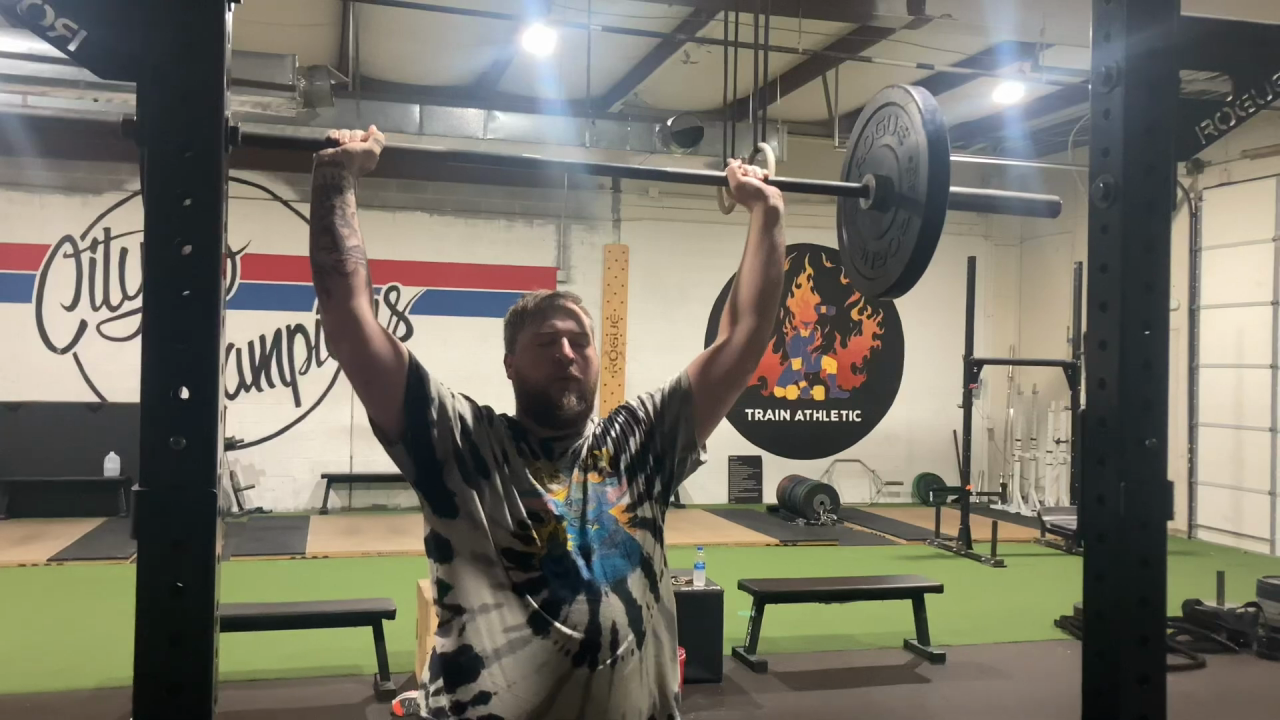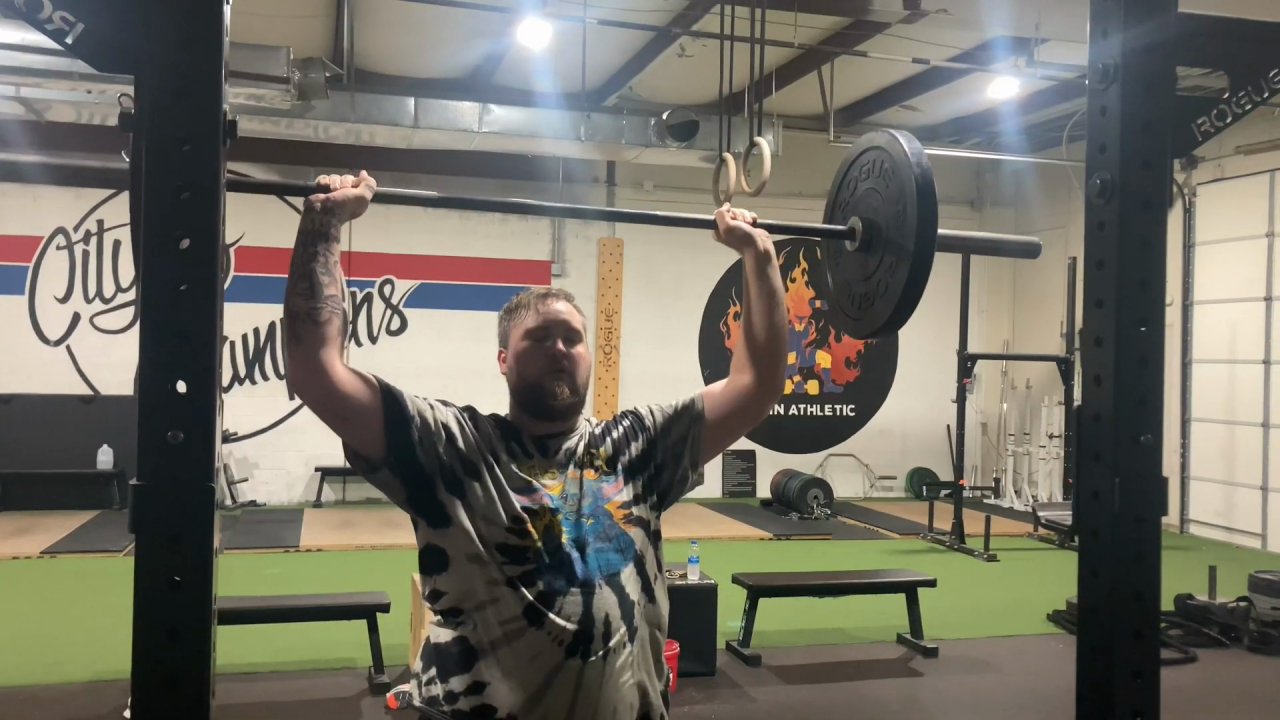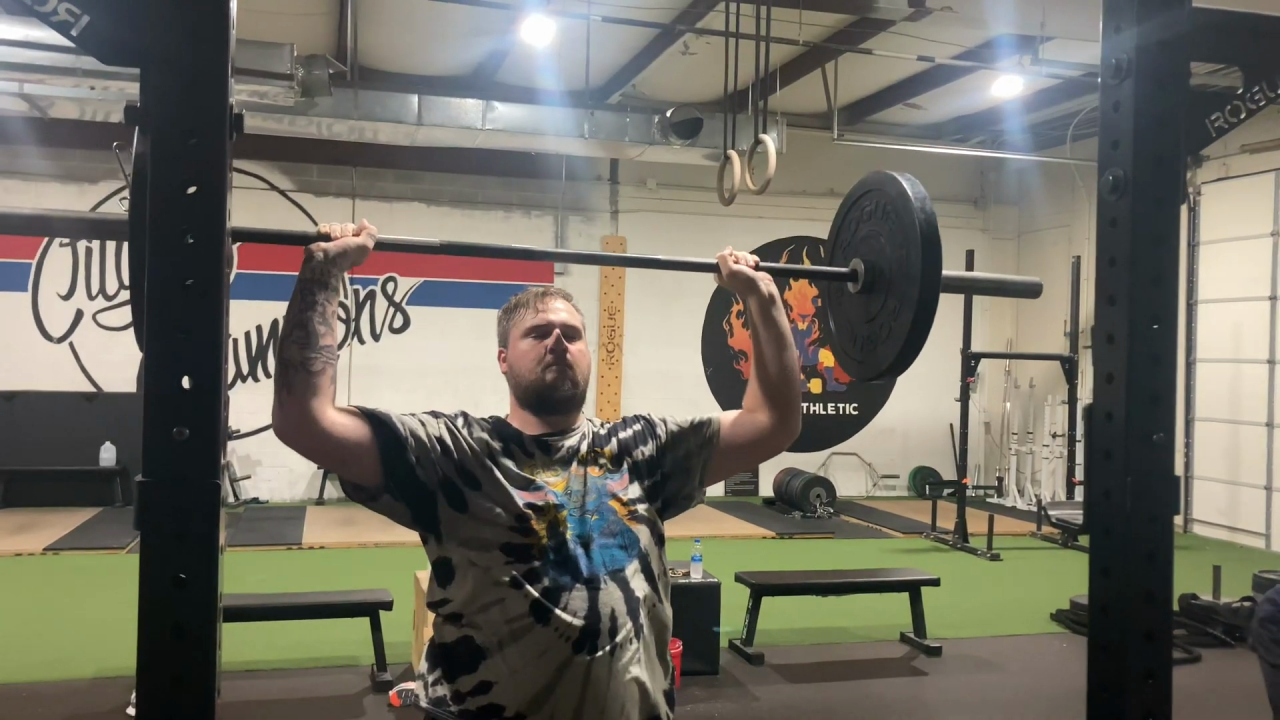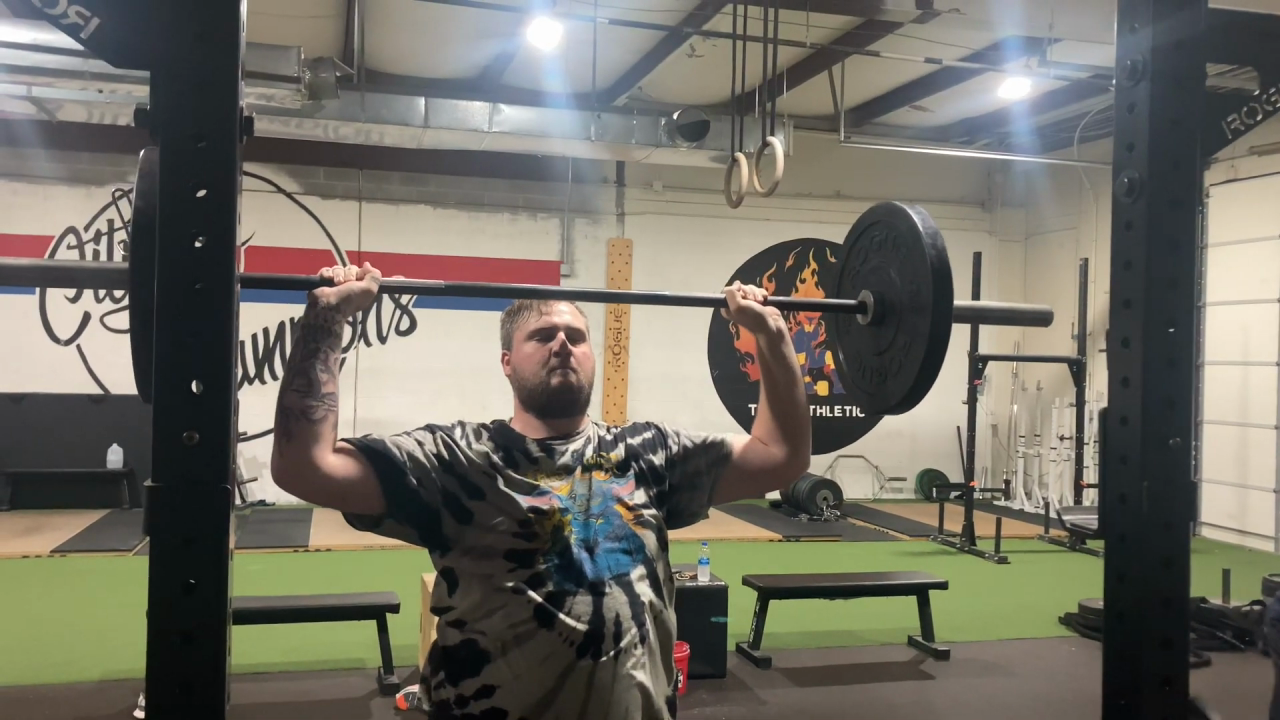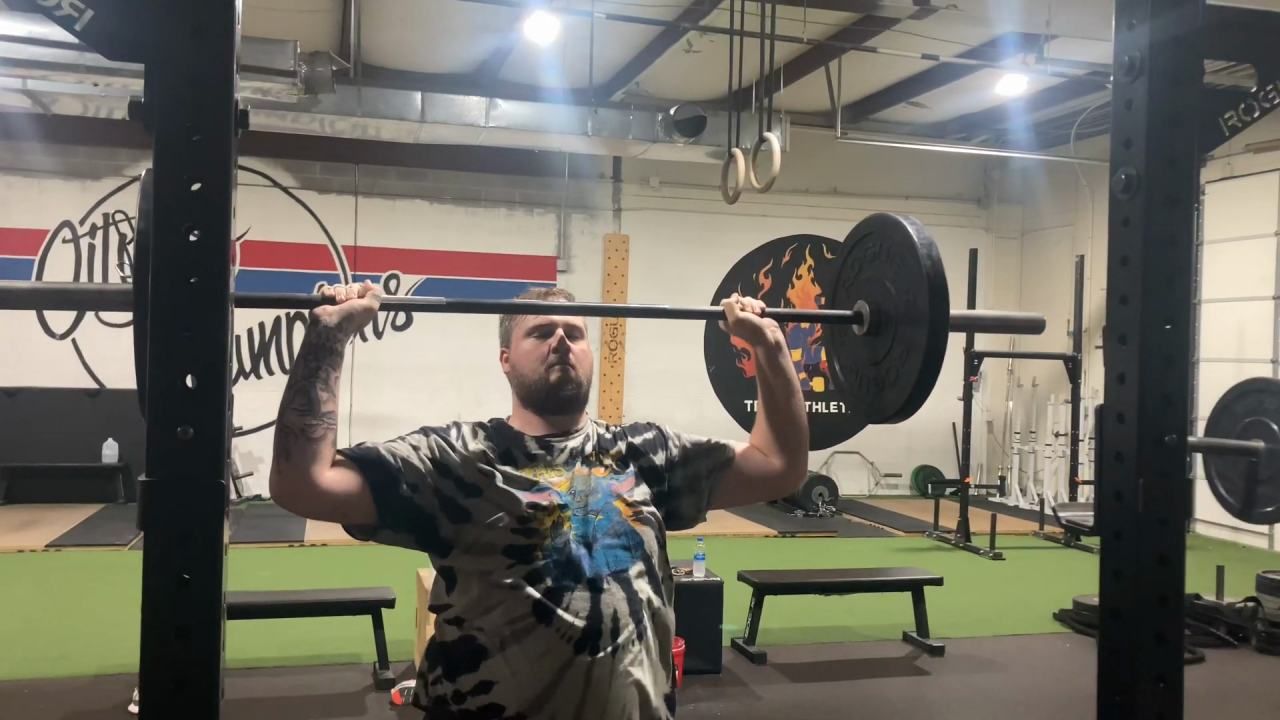
dt=1s
person 1, frame 1
left shoulder: (638, 446)
right shoulder: (462, 449)
left elbow: (743, 336)
right elbow: (350, 319)
left wrist: (765, 213)
right wrist: (336, 178)
person 1, frame 2
left shoulder: (635, 446)
right shoulder: (453, 448)
left elbow: (758, 384)
right elbow: (314, 371)
left wrist: (758, 255)
right wrist: (323, 222)
person 1, frame 3
left shoulder: (641, 448)
right shoulder: (452, 452)
left elbow: (773, 423)
right elbow: (303, 421)
left wrist: (760, 297)
right wrist: (322, 272)
person 1, frame 4
left shoulder: (647, 453)
right shoulder: (457, 458)
left elbow: (782, 456)
right elbow: (303, 466)
left wrist: (771, 333)
right wrist: (326, 318)
person 1, frame 5
left shoulder: (645, 452)
right shoulder: (453, 458)
left elbow: (779, 466)
right elbow: (301, 484)
left wrist: (768, 344)
right wrist: (328, 335)
